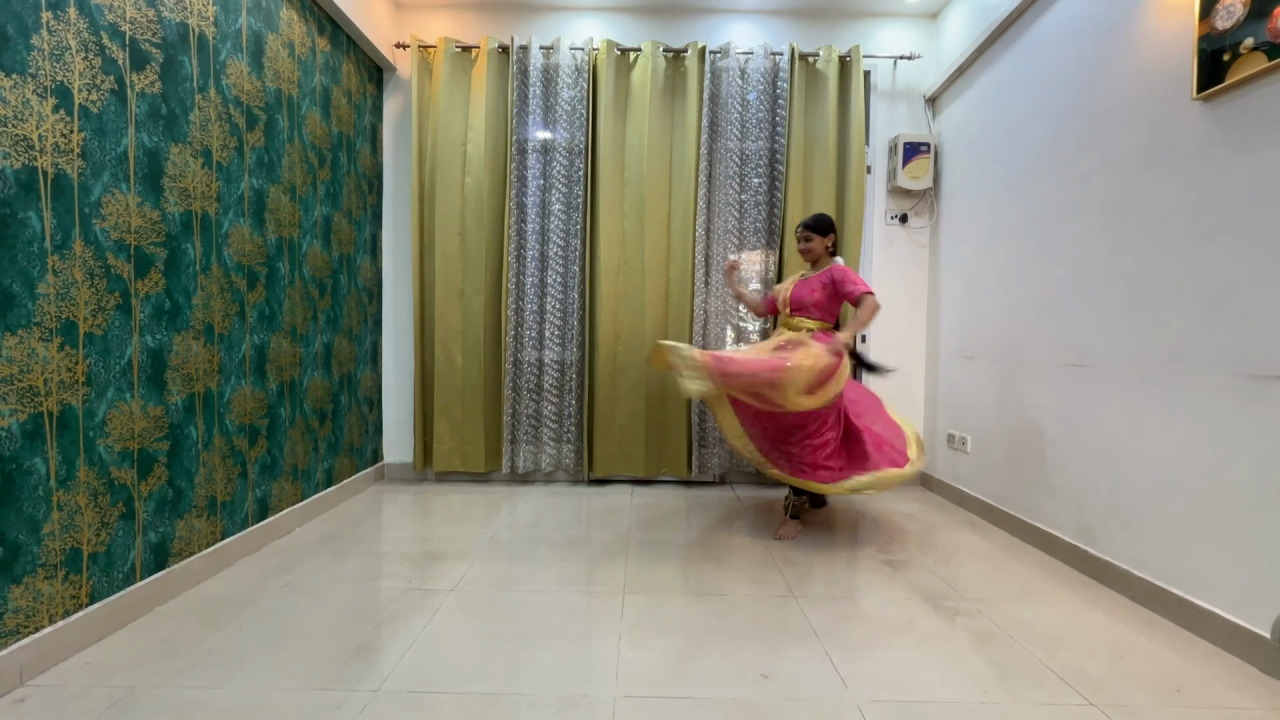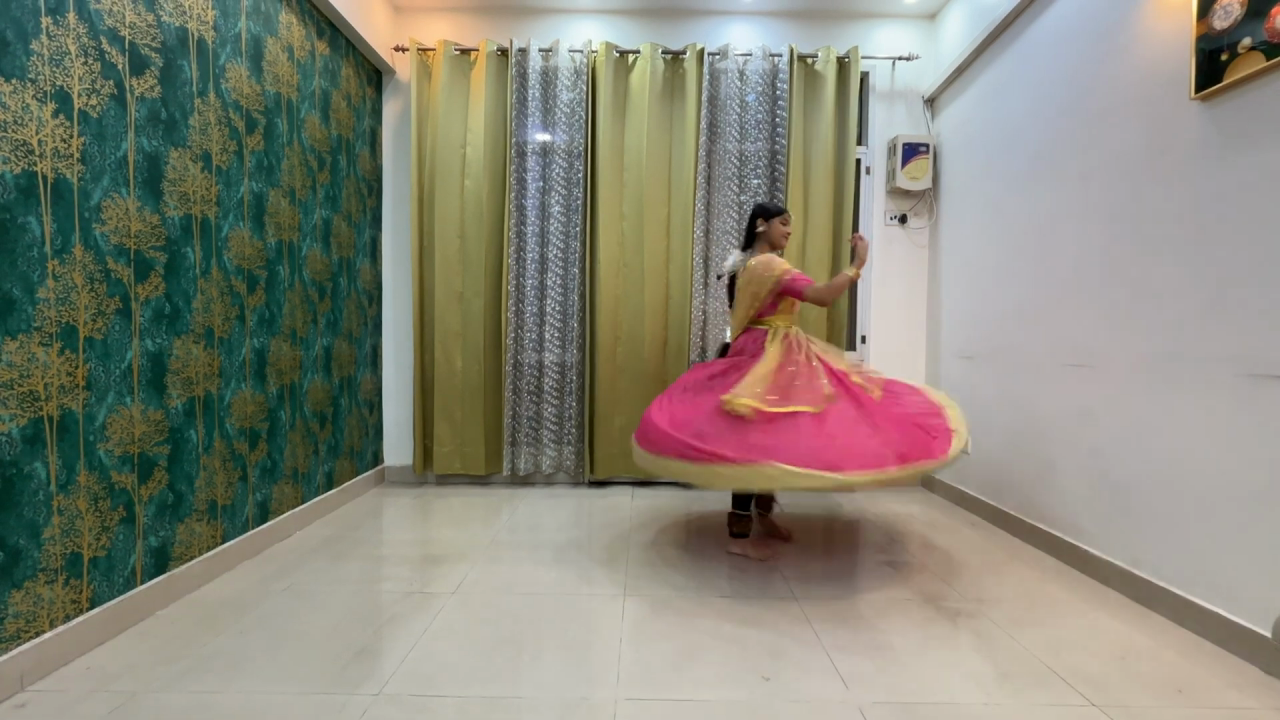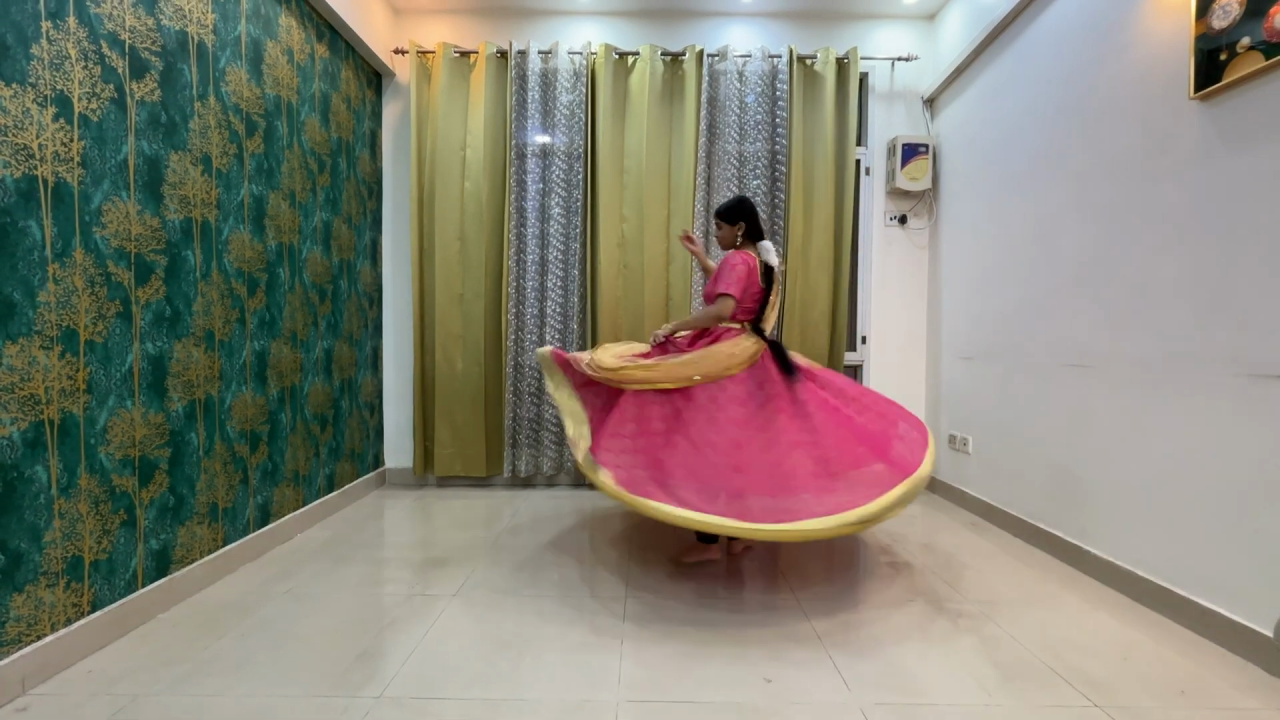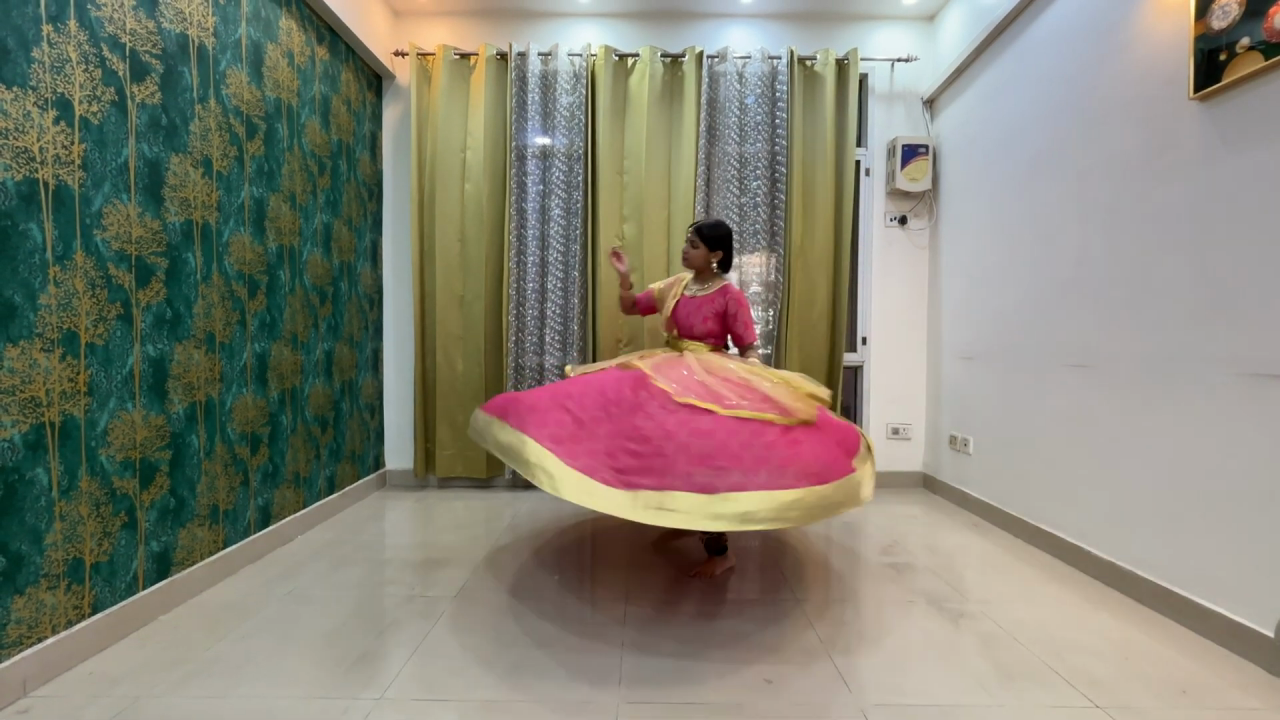
dt=0.4s
person 1, frame 1
left shoulder: (839, 273)
right shoulder: (795, 281)
left elbow: (871, 303)
right elbow: (760, 309)
left wrist: (847, 335)
right wrist: (734, 285)
left hip: (816, 358)
right hip: (788, 355)
left knee: (806, 435)
right knee: (789, 433)
left ankle: (794, 514)
right ankle: (811, 496)
person 1, frame 2
left shoulder: (752, 266)
right shoulder: (774, 267)
left elbow: (743, 312)
right elbow: (824, 297)
right wrist: (857, 265)
left hip: (781, 355)
right hip: (769, 357)
left knee: (770, 439)
right knee: (760, 443)
left ankle: (763, 515)
right ankle: (739, 535)
person 1, frame 3
left shoulder: (734, 260)
right shoulder: (762, 262)
left elbow: (723, 307)
left wrist: (675, 328)
right wrist: (700, 254)
left hip: (722, 356)
right hip: (752, 356)
left knee: (706, 443)
right knee: (743, 446)
left ankle: (711, 540)
right ankle: (737, 532)
person 1, frame 4
left shoulder: (731, 297)
right shoulder: (677, 285)
left elbow: (749, 351)
right elbow: (630, 307)
left wrist: (747, 376)
right wrist: (623, 277)
left hip: (709, 382)
right hip: (670, 374)
left knee: (698, 461)
left ankle: (720, 551)
right ankle: (677, 523)
